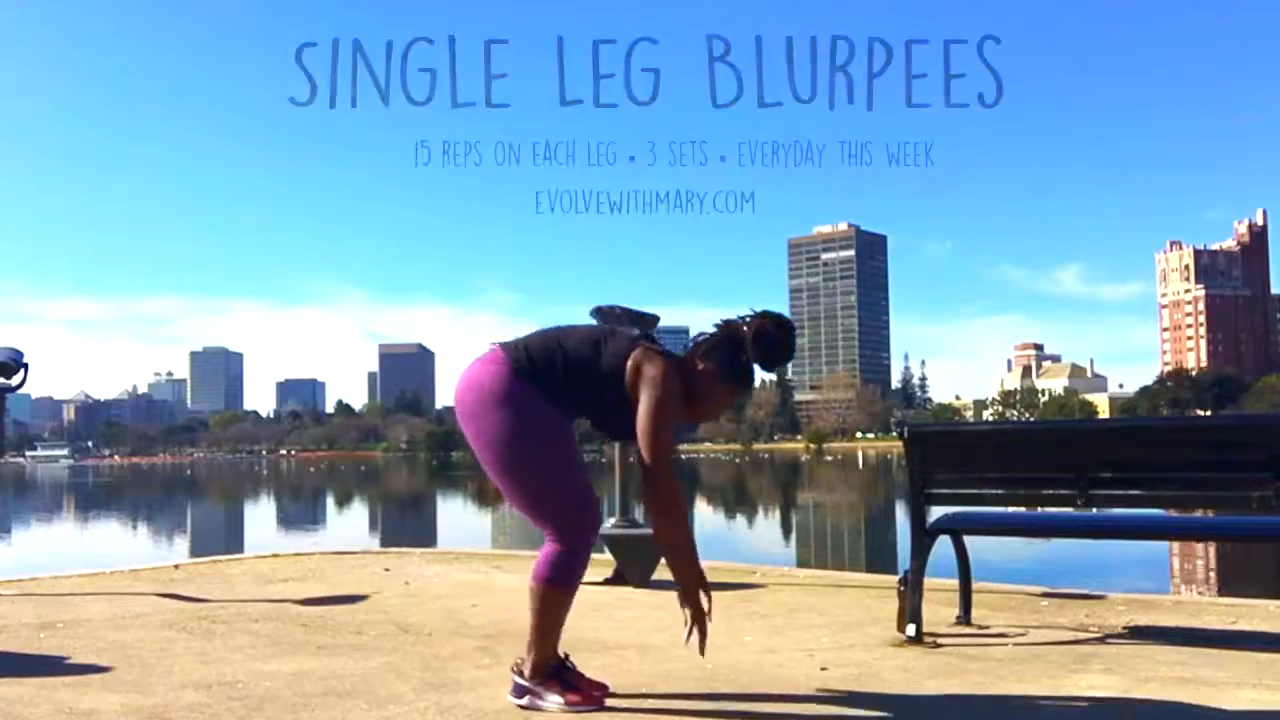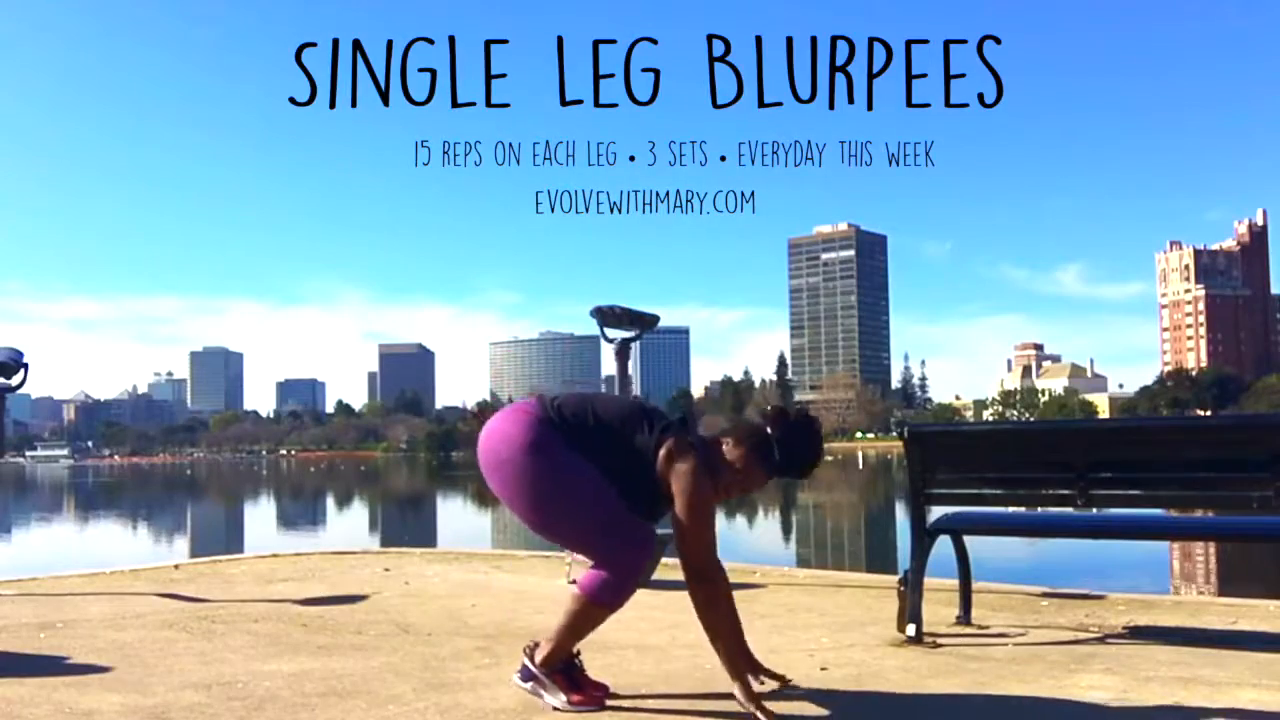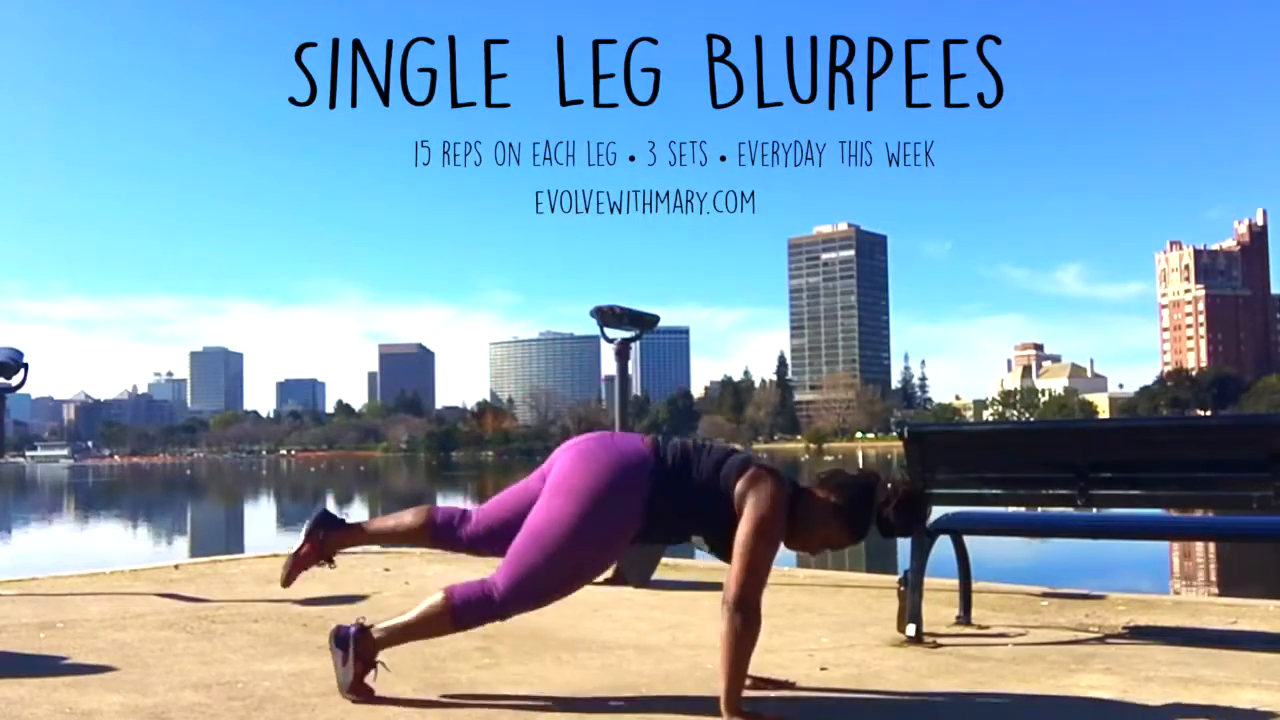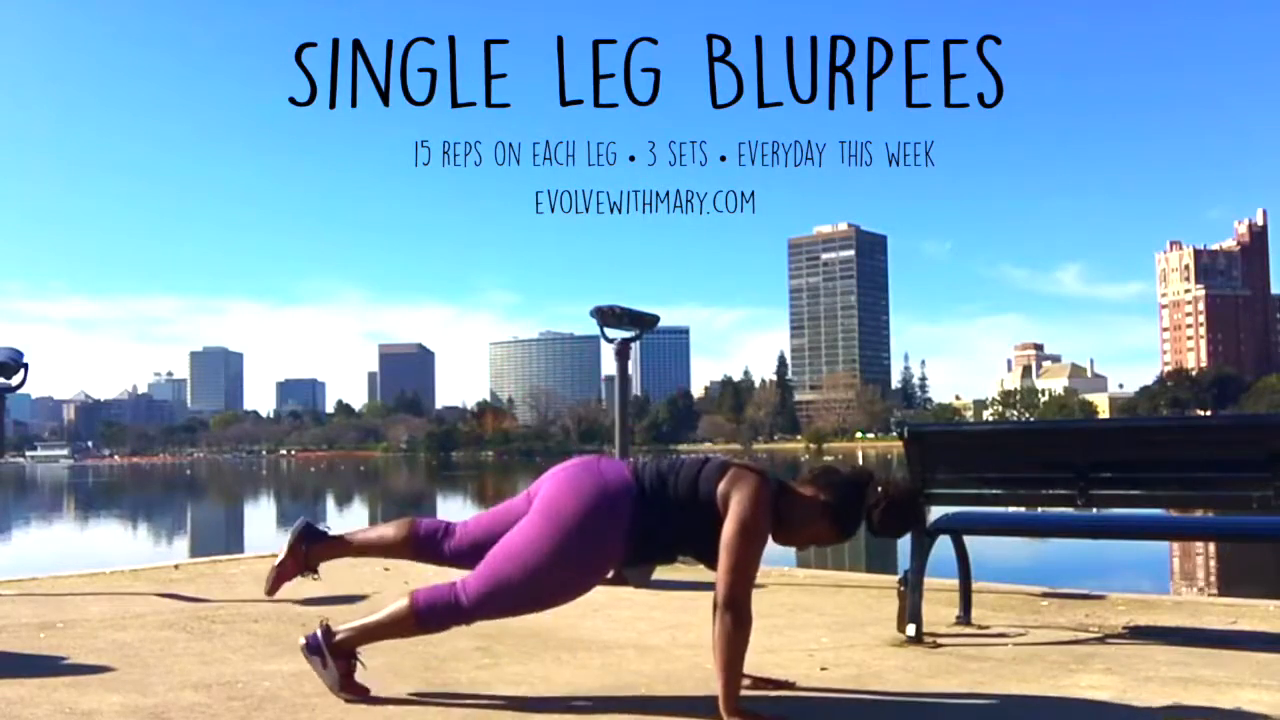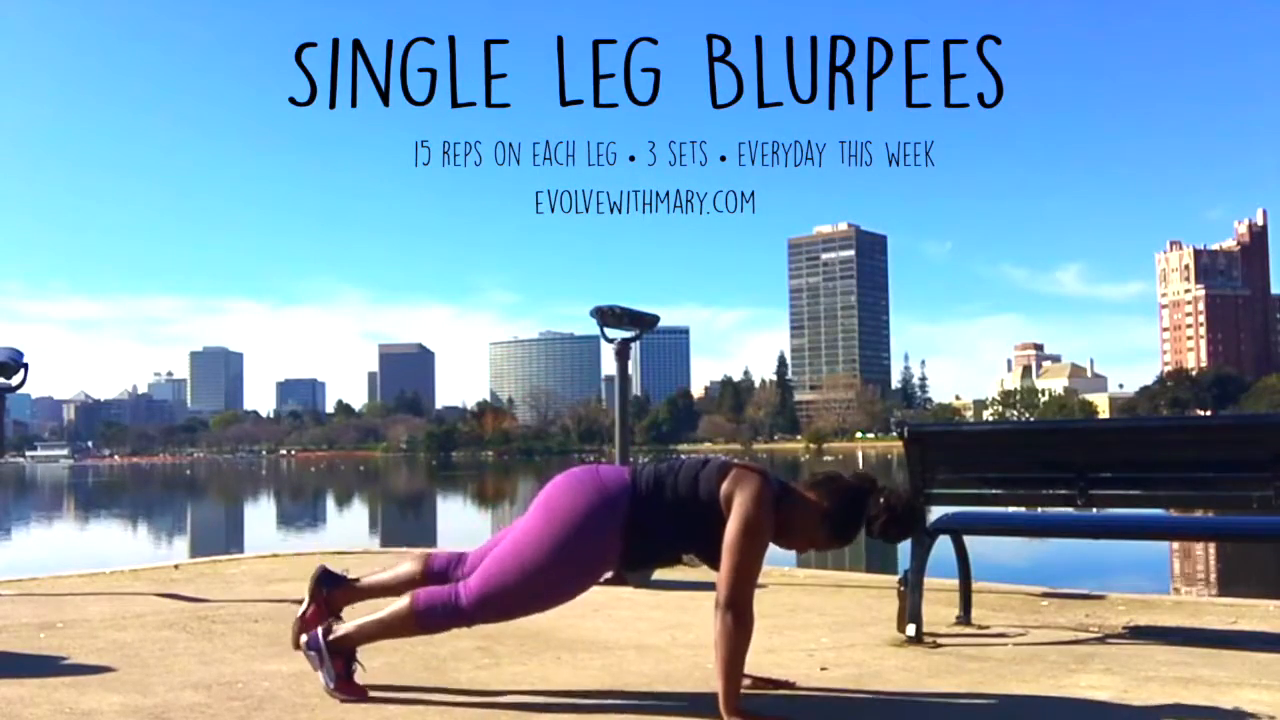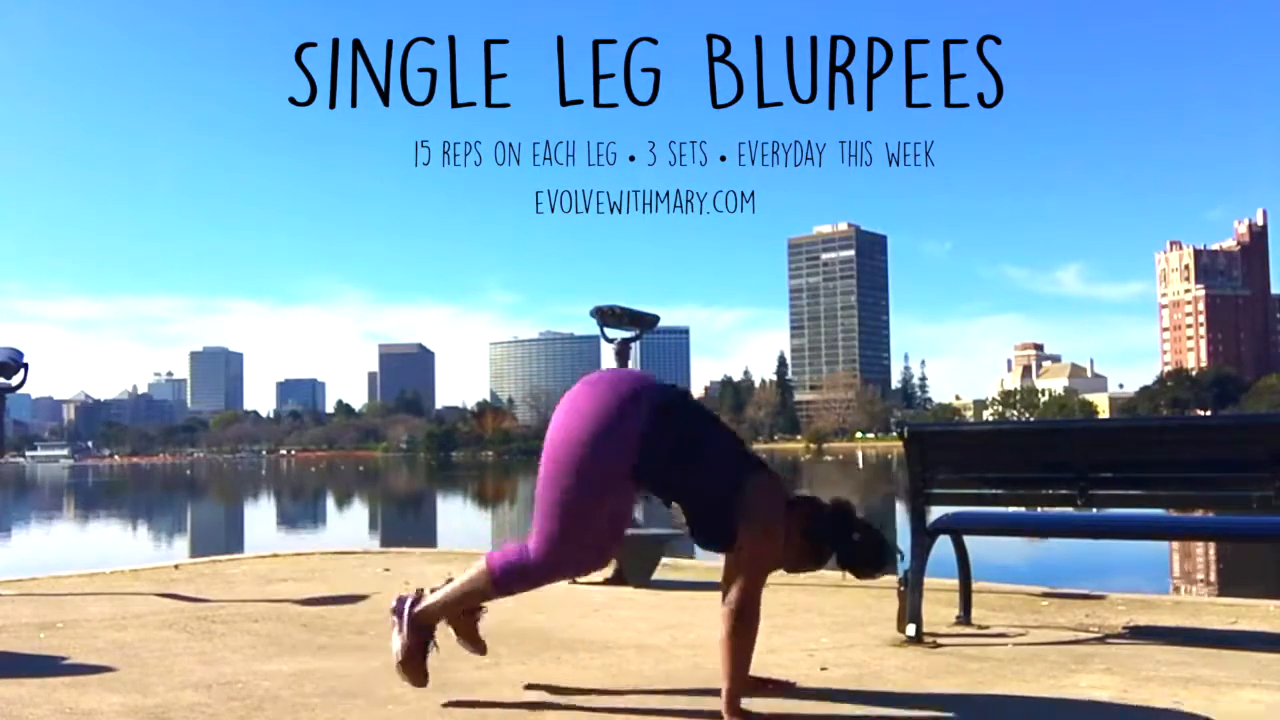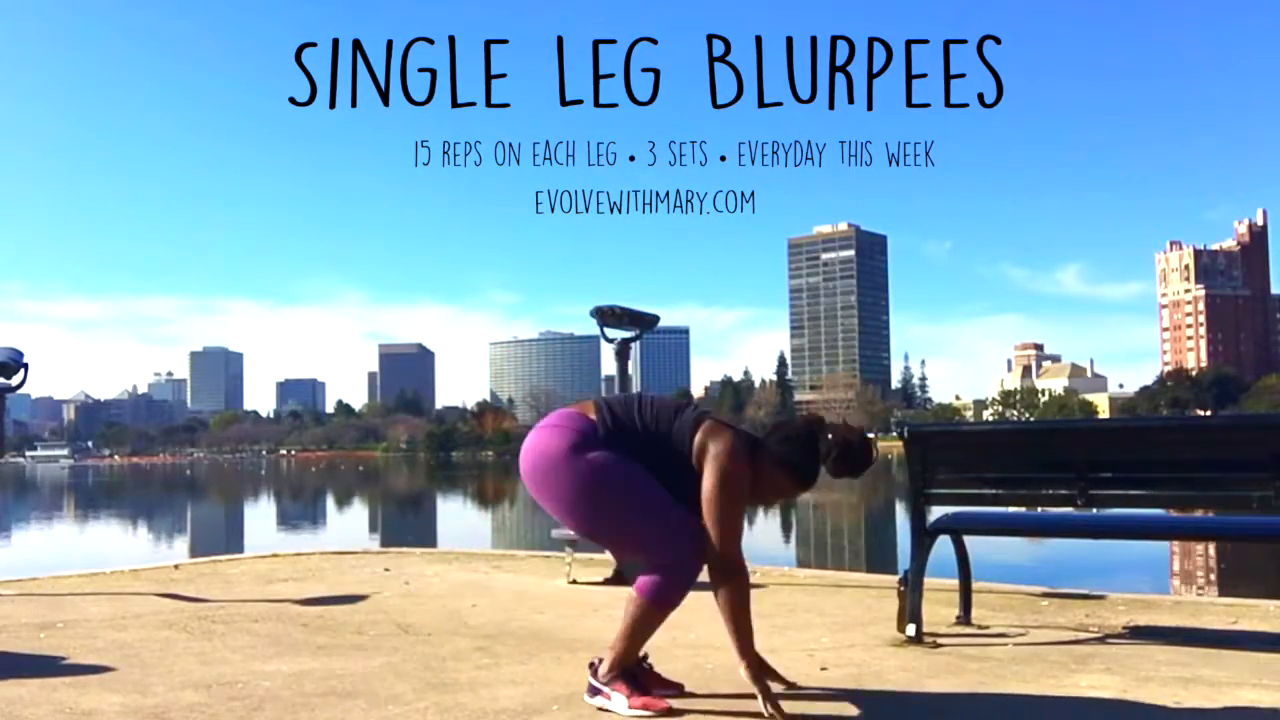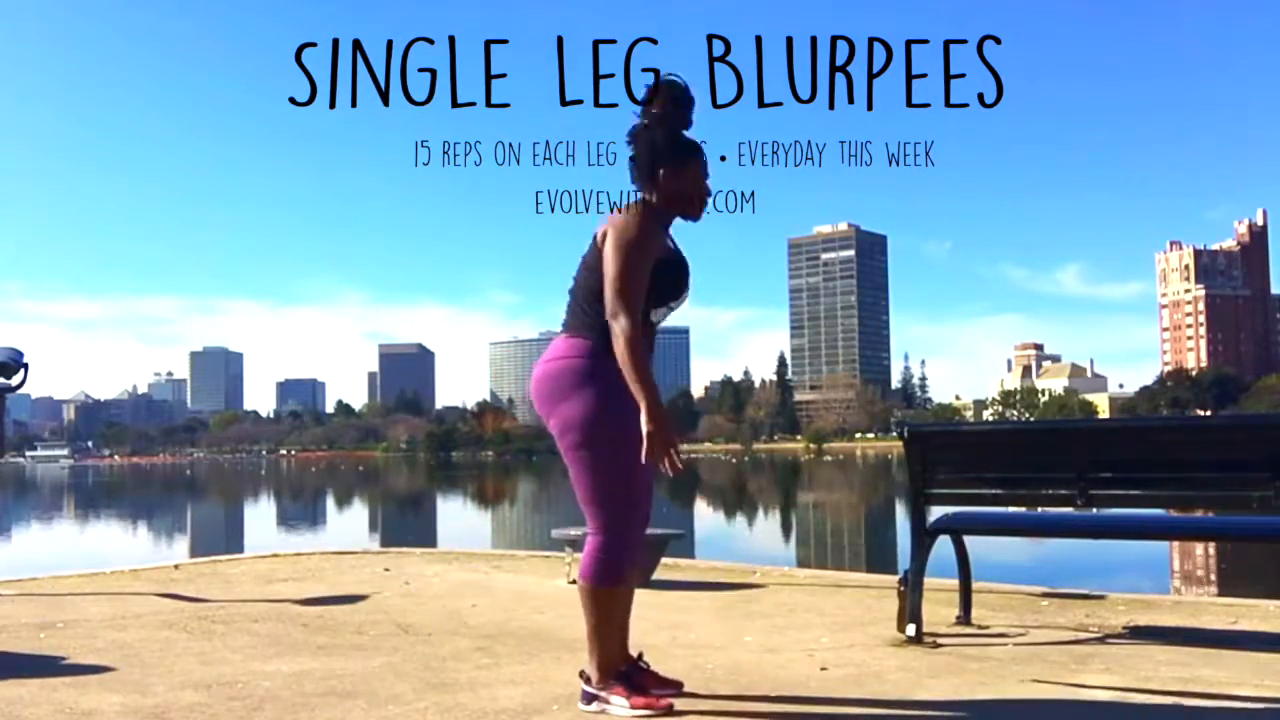
dt=0.4s
person 1, frame 1
left shoulder: (660, 380)
right shoulder: (663, 377)
left elbow: (660, 489)
right elbow: (659, 488)
left wrist: (689, 576)
right wrist: (691, 584)
left hip: (518, 396)
right hip: (498, 391)
left knee: (579, 525)
right knee: (576, 530)
left ankle: (546, 662)
right ankle: (533, 674)
person 1, frame 2
left shoulder: (695, 468)
right shoulder: (691, 467)
left elbow: (705, 574)
right elbow: (704, 579)
left wrist: (742, 659)
right wrist: (739, 676)
left hip: (537, 444)
right hip: (519, 442)
left knee: (626, 550)
right knee: (628, 556)
left ankle: (555, 658)
right ankle: (542, 663)
person 1, frame 3
left shoulder: (765, 500)
right shoulder: (772, 502)
left elbow: (739, 606)
right elbow: (740, 609)
left hip: (596, 463)
right hip: (604, 485)
left knee: (470, 530)
right knee: (506, 592)
left ankle: (334, 534)
right ankle: (365, 640)
person 1, frame 4
left shoulder: (754, 494)
right shoulder: (757, 502)
left elbow: (726, 596)
right elbow: (732, 606)
left hip: (580, 487)
right hip: (589, 521)
left knee: (452, 544)
right knee: (470, 595)
left ankle: (318, 543)
right ankle: (335, 641)
person 1, frame 5
left shoulder: (756, 498)
right shoulder: (760, 501)
left elbow: (730, 599)
right elbow: (732, 605)
left hip: (589, 501)
right hip: (590, 520)
left knee: (464, 570)
right knee: (472, 599)
left ankle: (337, 590)
right ankle: (336, 640)
person 1, frame 6
left shoulder: (760, 508)
right shoulder: (769, 516)
left elbow: (734, 591)
right elbow: (741, 602)
left wrist: (739, 675)
left hip: (615, 408)
right hip: (608, 411)
left knee: (598, 546)
right knee: (551, 554)
left ankle: (462, 603)
right ankle: (423, 614)
person 1, frame 7
left shoulder: (730, 455)
right shoulder: (731, 459)
left elbow: (726, 565)
right elbow: (727, 566)
left wrist: (749, 656)
right wrist: (749, 662)
left hip: (577, 453)
right hip: (560, 451)
left knee: (681, 548)
right knee: (682, 553)
left ankle: (625, 663)
right ankle: (608, 674)
person 1, frame 8
left shoulder: (655, 235)
right shoulder: (635, 225)
right elbow: (622, 320)
left wrist: (649, 408)
right wrist: (651, 410)
left hip: (605, 380)
right hip: (586, 379)
left knee: (628, 528)
right knee: (615, 529)
left ankle: (619, 663)
